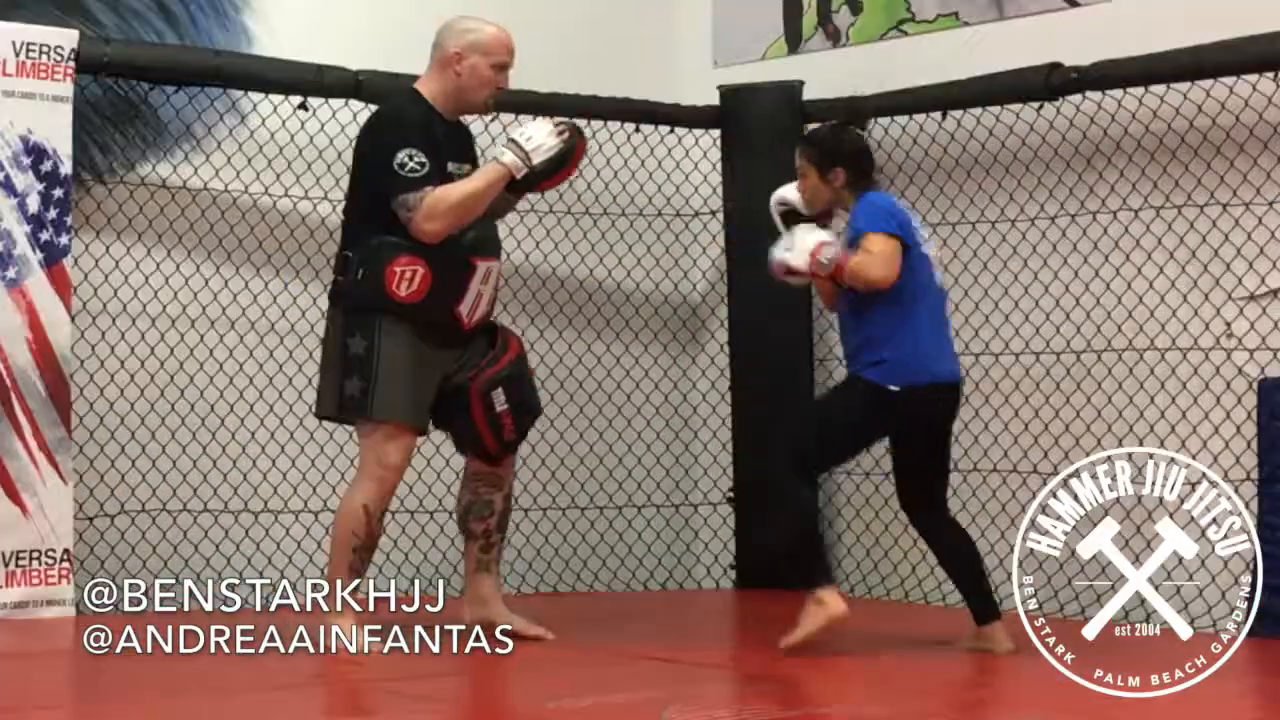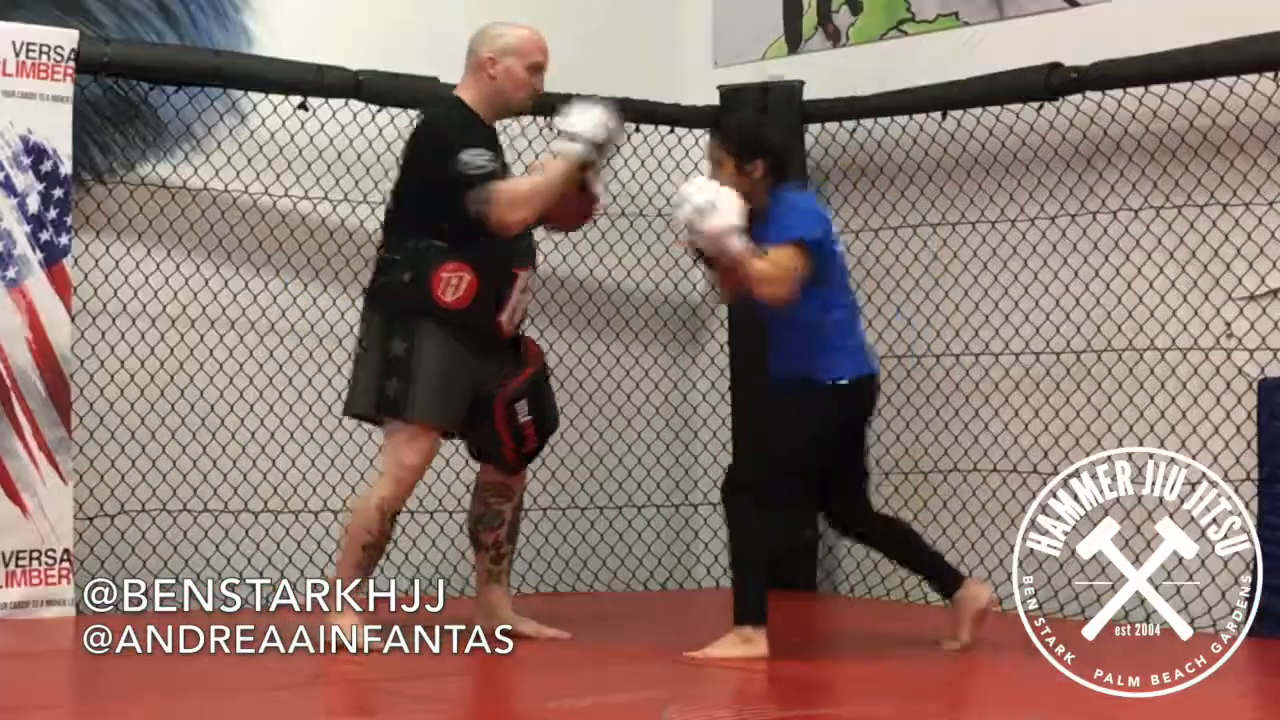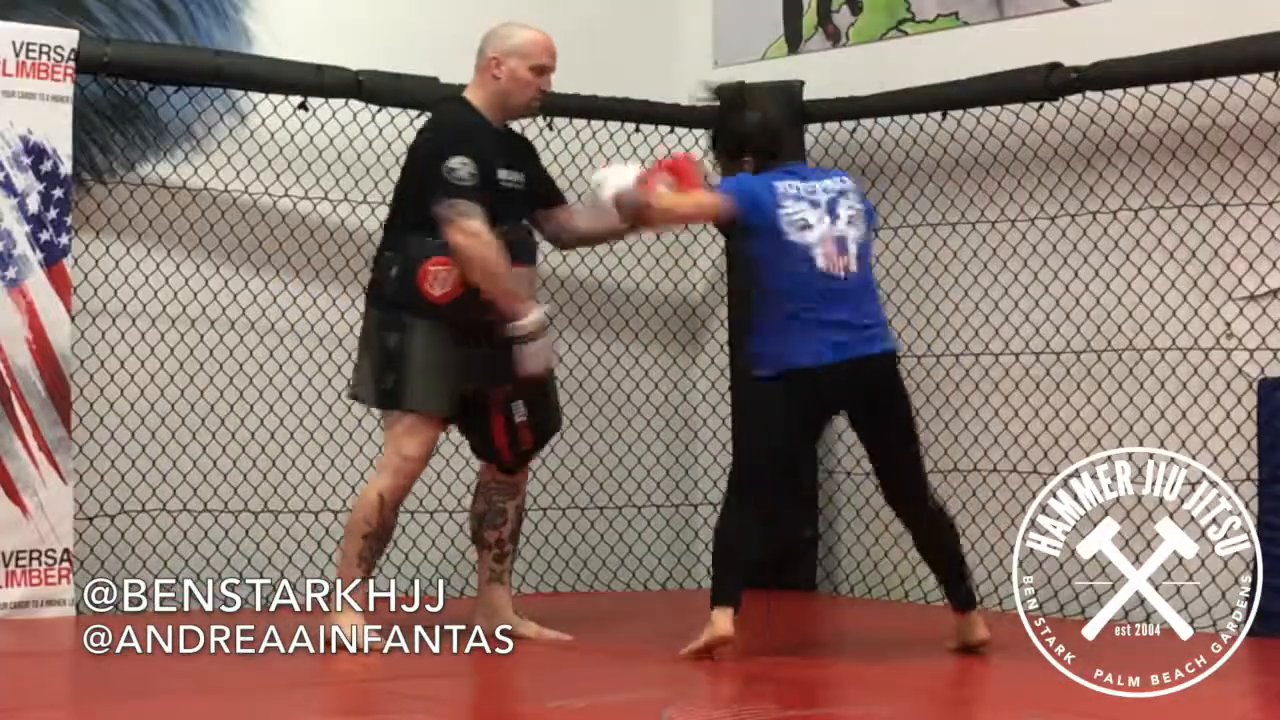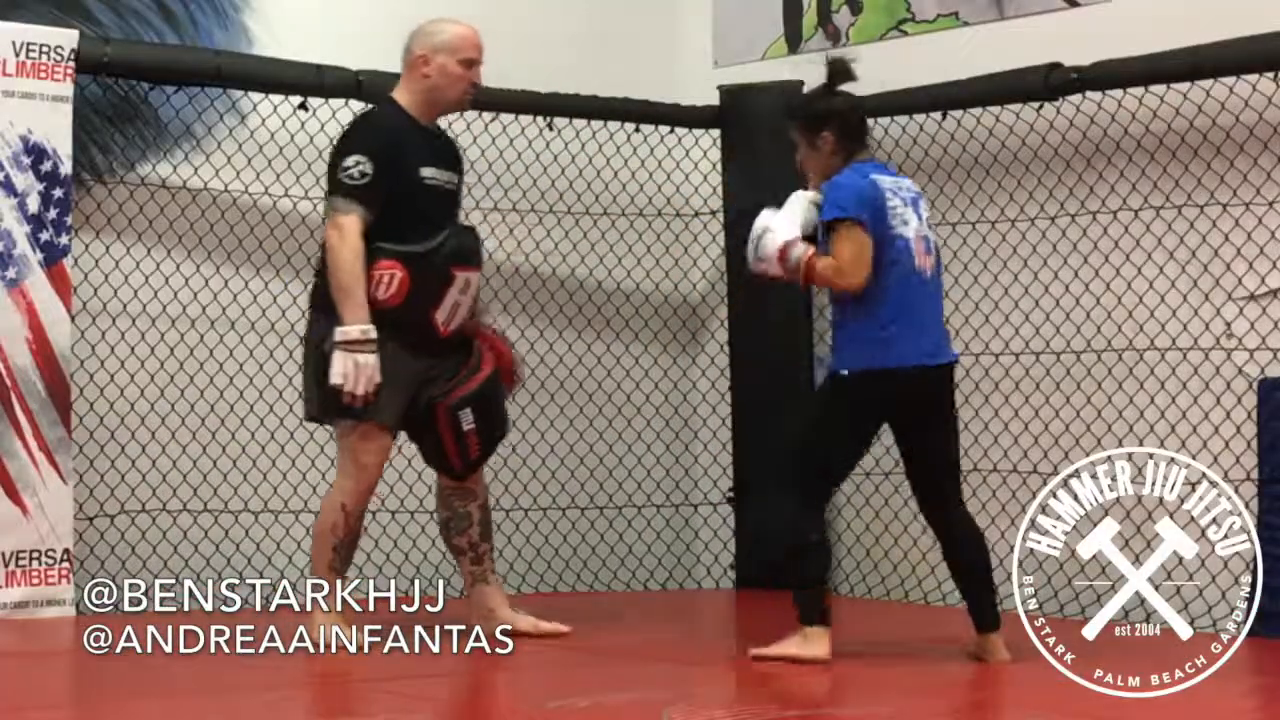
dt=0.4s
person 1, frame 1
left shoulder: (454, 133)
right shoulder: (396, 123)
left elbow: (469, 221)
right elbow: (429, 221)
left wrist: (526, 170)
right wrist: (509, 159)
left hip: (457, 327)
right hip: (391, 324)
left knee: (492, 453)
right knee: (384, 466)
left ankle: (483, 597)
right ankle: (341, 615)
person 1, frame 2
left shoulder: (481, 134)
right shoulder: (449, 131)
left elbow: (520, 212)
right elbow: (508, 212)
left wrist: (567, 186)
right wrist: (572, 146)
left hip: (478, 333)
right hip: (421, 327)
left knee: (505, 465)
right knee: (402, 468)
left ankle: (492, 608)
right ankle: (341, 610)
person 1, frame 3
left shoulder: (513, 150)
right shoulder: (451, 133)
left elbow: (564, 226)
right elbow: (468, 237)
right wrist: (531, 320)
left hip: (484, 334)
right hip: (428, 323)
left knee: (509, 463)
right knee: (405, 458)
left ankle: (496, 607)
right ankle: (345, 608)
person 1, frame 4
left shoulder: (440, 148)
right shoulder: (379, 139)
right elbow: (344, 235)
left wrist: (477, 324)
right wrist: (355, 334)
left hip: (440, 336)
right hip: (384, 336)
left knee: (462, 463)
right knee: (362, 473)
left ankle: (492, 605)
right ankle: (321, 611)
person 2, frame 1
left shoulder: (874, 211)
right shoulder: (882, 211)
left elbow: (880, 273)
left wrist: (818, 259)
right wrist: (816, 253)
left hip: (899, 381)
right hip: (933, 383)
left knee: (791, 464)
right knee: (926, 507)
left ankle: (823, 591)
right ankle: (990, 625)
person 2, frame 2
left shoulder: (796, 211)
right shoulder: (739, 214)
left elbow: (769, 287)
right elbow: (734, 288)
left wrist: (721, 239)
right wrist: (707, 239)
left hip: (836, 381)
right hip: (797, 388)
left knee: (746, 489)
right knee: (850, 513)
left ankle: (748, 631)
right ankle: (964, 592)
person 2, frame 3
left shoulder: (754, 191)
right shoulder: (847, 186)
left elbow: (678, 208)
left wrist: (631, 196)
left hip: (798, 371)
right hip: (875, 362)
left knee: (749, 492)
right knee: (911, 495)
left ankle: (722, 613)
right ankle: (969, 617)
person 2, frame 4
left shoulder: (846, 191)
right shoulder: (884, 188)
left elbow: (850, 276)
left wrist: (791, 255)
left hip: (872, 369)
right hip: (931, 368)
left knee: (799, 491)
right knee: (944, 506)
left ankle: (813, 628)
right ankle: (989, 634)
